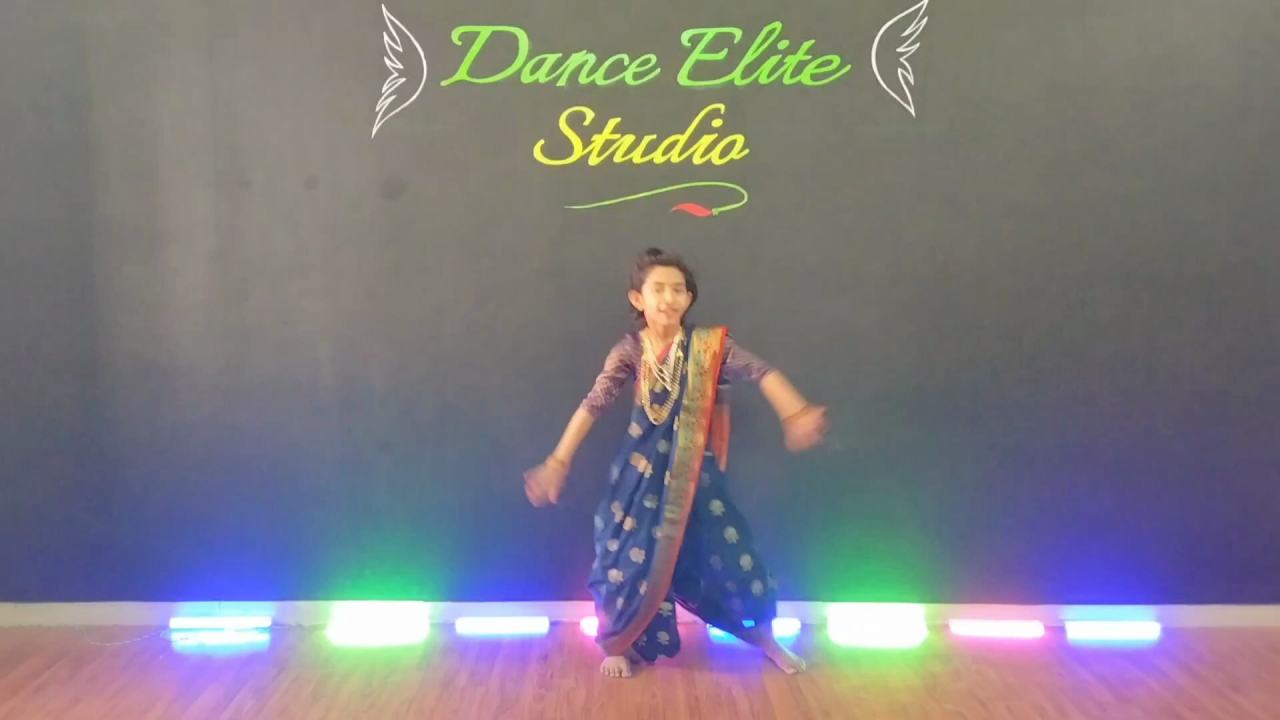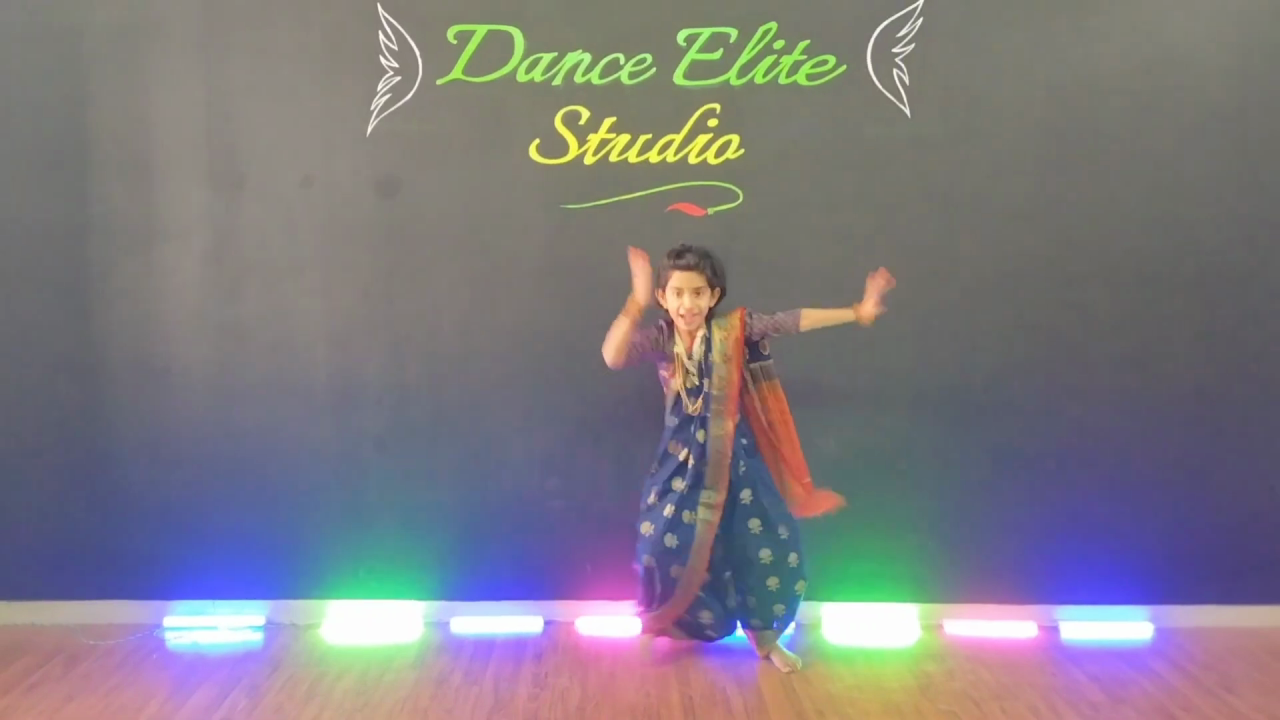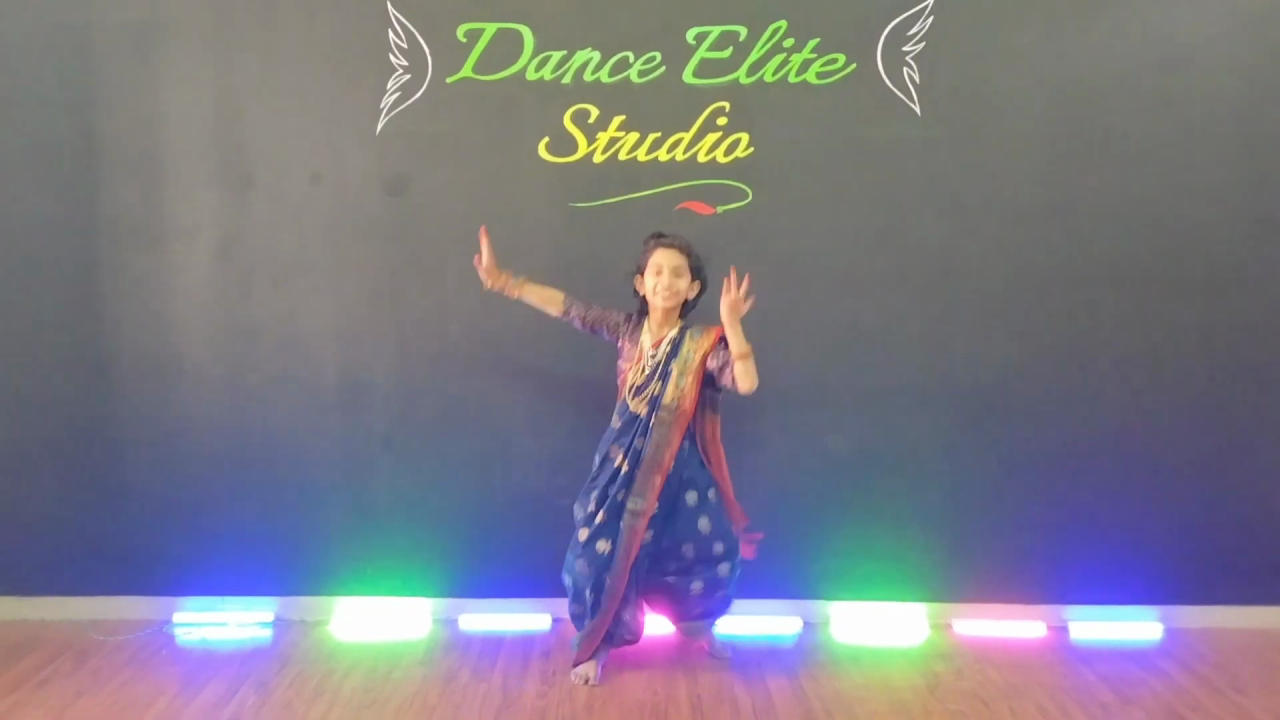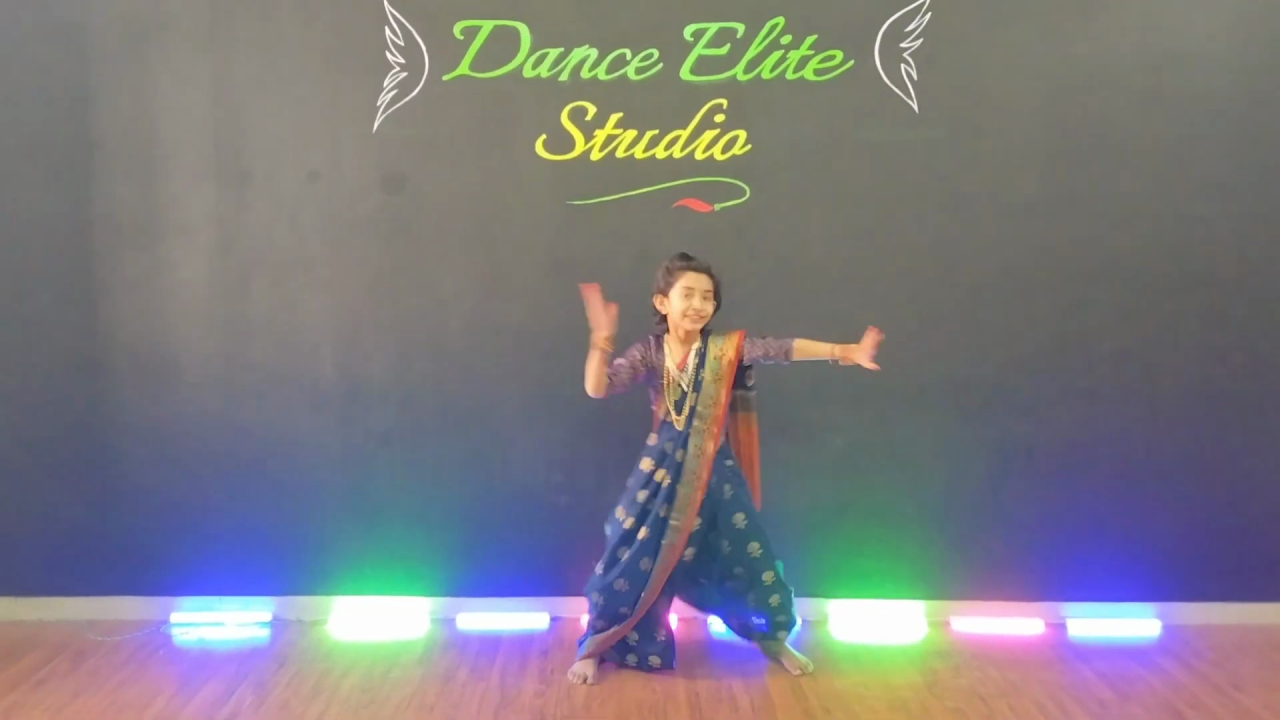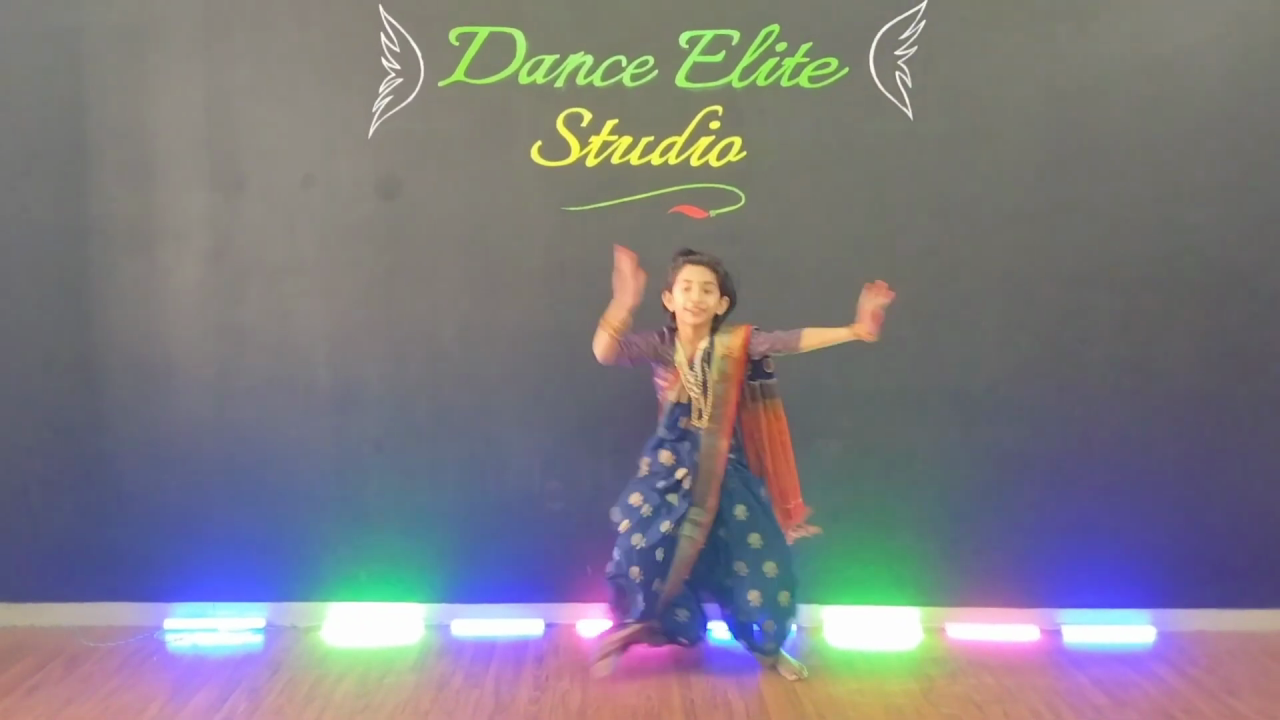
dt=0.5s
person 1, frame 1
left shoulder: (710, 345)
right shoulder: (629, 350)
left elbow: (762, 373)
right elbow: (592, 405)
left wrist: (795, 413)
right wrist: (558, 461)
left hip: (696, 470)
right hip: (644, 471)
left knee: (732, 552)
right knee: (628, 557)
left ankle: (762, 636)
right ankle: (619, 643)
person 1, frame 2
left shoulder: (734, 329)
right shoulder: (654, 338)
left elbow: (792, 321)
right elbow: (613, 356)
left wrist: (857, 312)
right wrist: (636, 302)
left hip: (734, 457)
right hip: (683, 459)
left knee: (764, 543)
right knee: (666, 540)
left ankle: (765, 635)
right ankle: (668, 621)
person 1, frame 3
left shoulder: (704, 343)
right shoulder: (624, 327)
left elbow: (746, 384)
right elbow: (565, 307)
left wrist: (733, 325)
right wrist: (502, 282)
left hip: (678, 465)
right hip: (623, 461)
left knee: (710, 546)
right knee: (599, 550)
left ankle: (700, 625)
right ankle: (593, 645)
person 1, frame 4
left shoulder: (730, 348)
right shoulder: (648, 353)
left elbow: (786, 349)
right elbow: (598, 389)
left wrist: (849, 353)
right wrist: (601, 340)
left hip: (716, 472)
right hip: (662, 471)
left knee: (751, 557)
right knee: (630, 559)
left ankle: (773, 640)
right ankle: (594, 648)
person 1, frame 5
left shoulder: (739, 342)
right shoulder: (658, 344)
left elbow: (797, 340)
right elbow: (605, 353)
left wrist: (856, 329)
right wrist: (623, 306)
left hip: (729, 470)
right hip: (668, 469)
left knee: (758, 560)
right knee: (642, 549)
left ankle: (766, 647)
right ankle: (633, 631)
